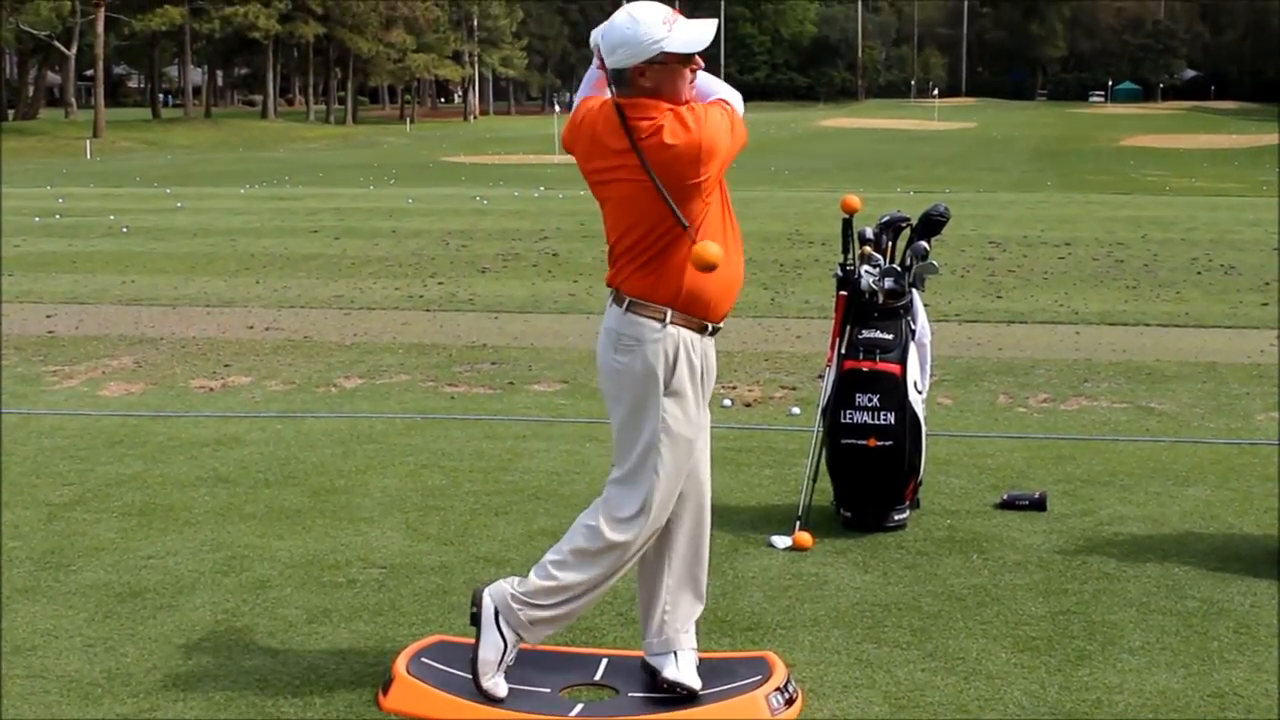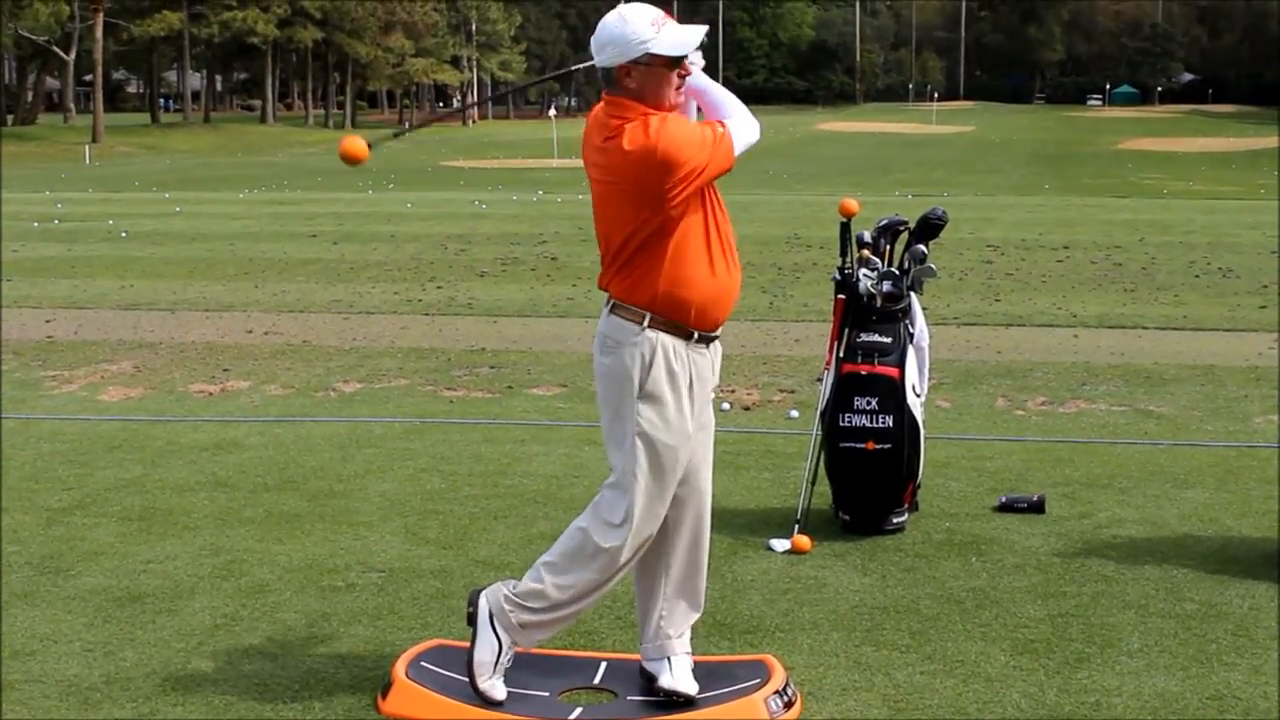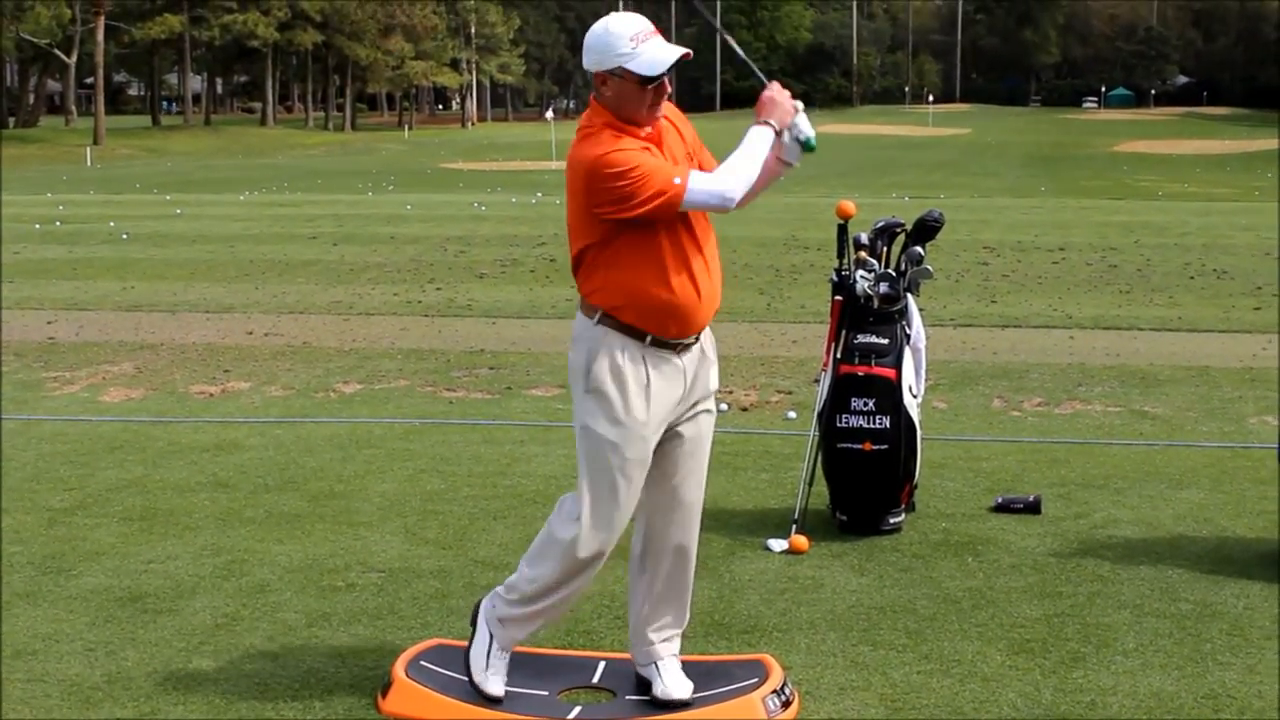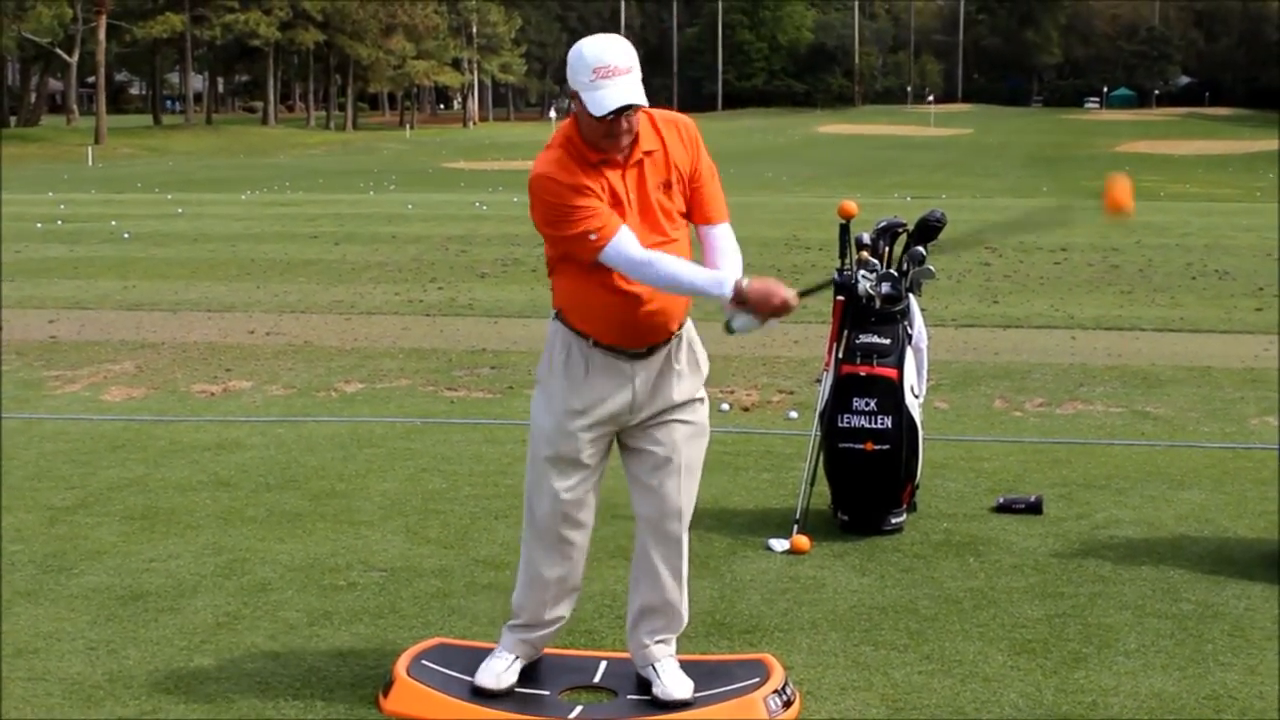
dt=0.3s
person 1, frame 1
left shoulder: (595, 124)
right shoulder: (691, 137)
right elbow: (732, 102)
left wrist: (603, 60)
right wrist: (689, 82)
left hip: (667, 337)
right hip: (661, 344)
left knee: (684, 497)
right knee: (640, 503)
left ankle: (670, 642)
right ankle: (513, 610)
person 1, frame 2
left shoulder: (609, 120)
right shoulder: (659, 143)
right elbow: (744, 130)
left wrist: (681, 77)
right wrist: (696, 80)
left hip: (684, 347)
right hip: (653, 350)
left knee: (685, 506)
right knee: (633, 511)
left ankle: (666, 648)
right ankle: (509, 613)
person 1, frame 3
left shoulder: (666, 120)
right shoulder: (600, 155)
left elbow: (719, 190)
right elbow: (715, 194)
left wrist: (777, 141)
right wrist: (767, 127)
left hip: (692, 352)
right hip: (622, 356)
left knee: (676, 514)
right knee: (599, 515)
left ankle: (655, 648)
right ankle: (502, 621)
person 1, frame 4
left shoulder: (677, 133)
right shoulder: (553, 175)
left elbow: (713, 229)
right elbow: (633, 260)
left wrist: (740, 289)
right wrist: (736, 290)
left hip: (670, 357)
right hip: (584, 361)
left knee: (666, 515)
right knee: (557, 511)
left ankle: (655, 648)
right ankle: (524, 639)
